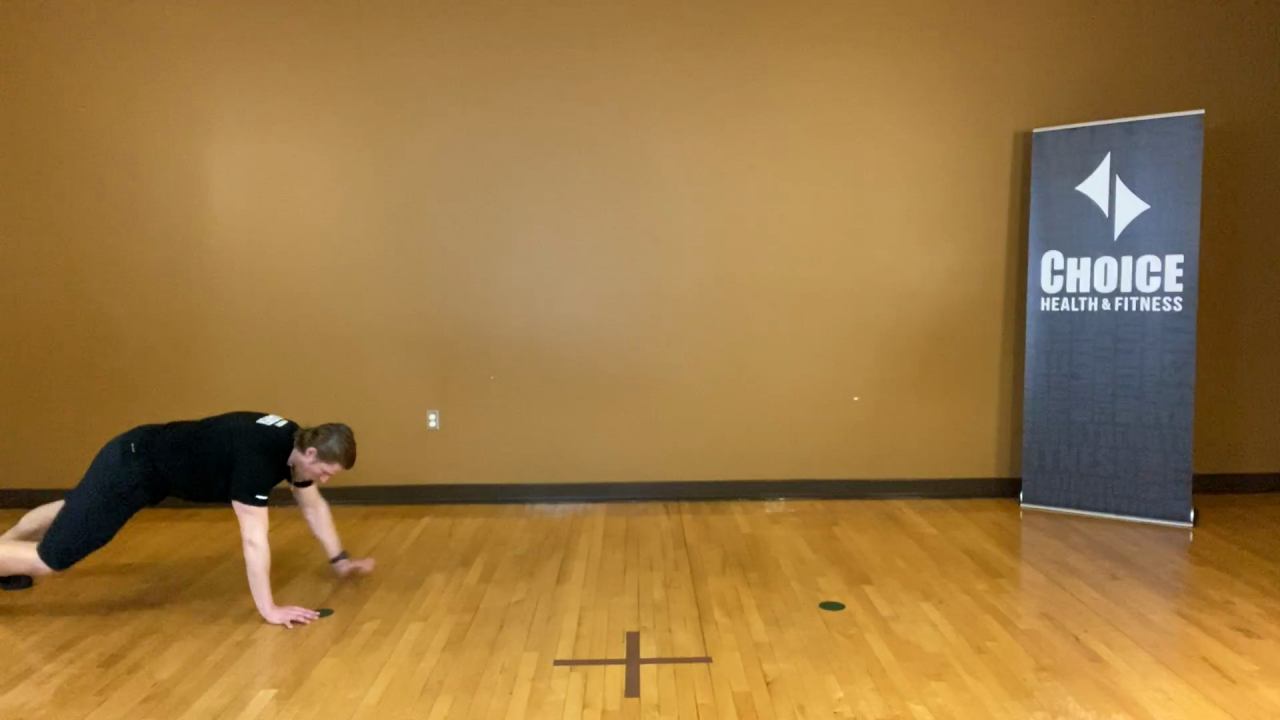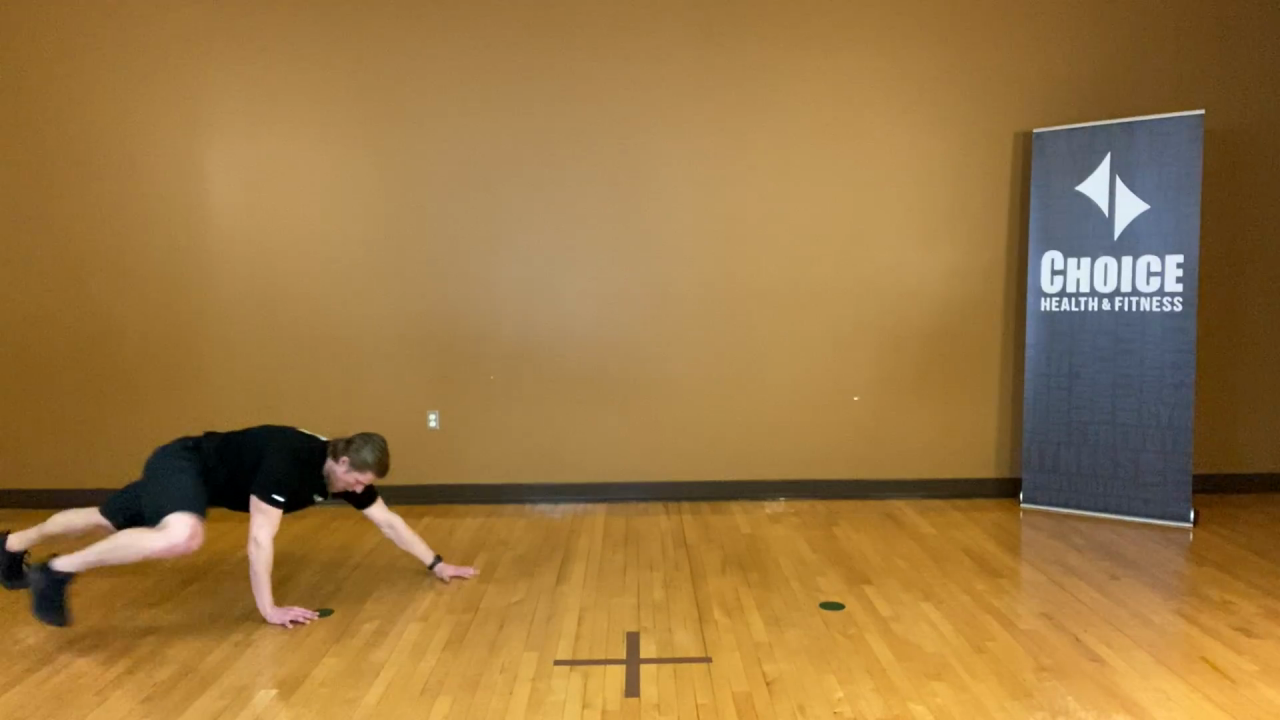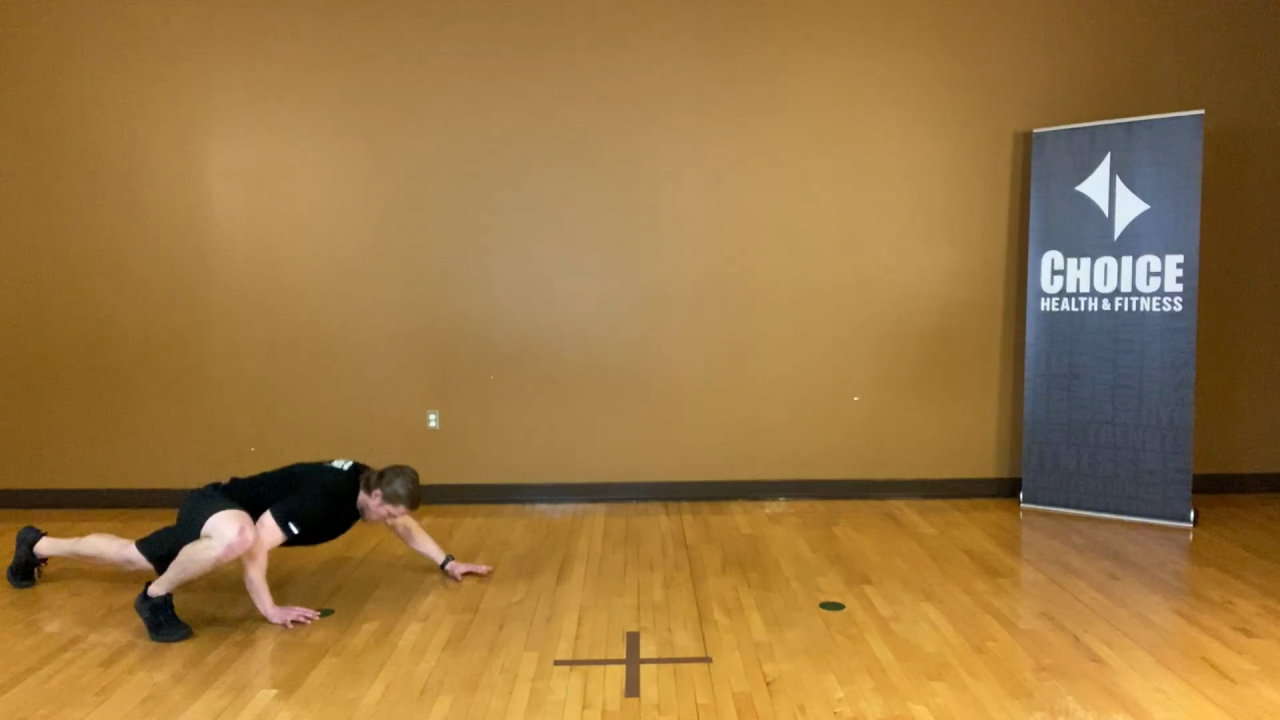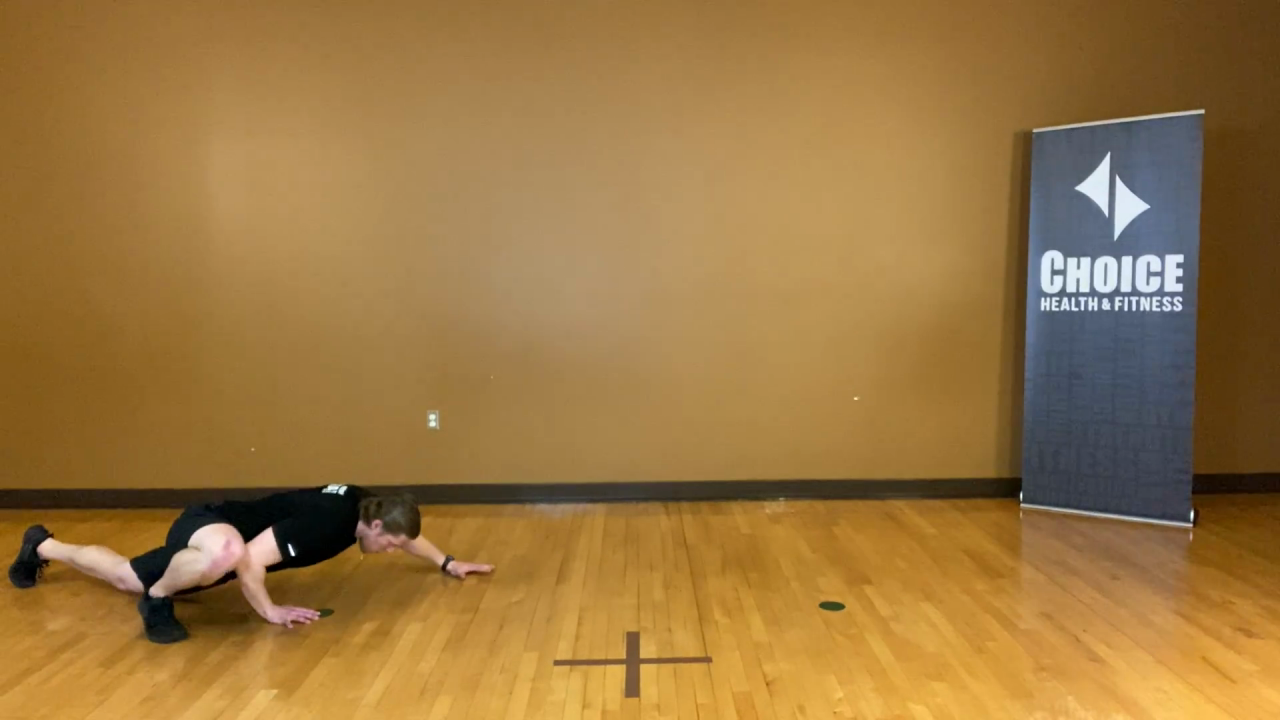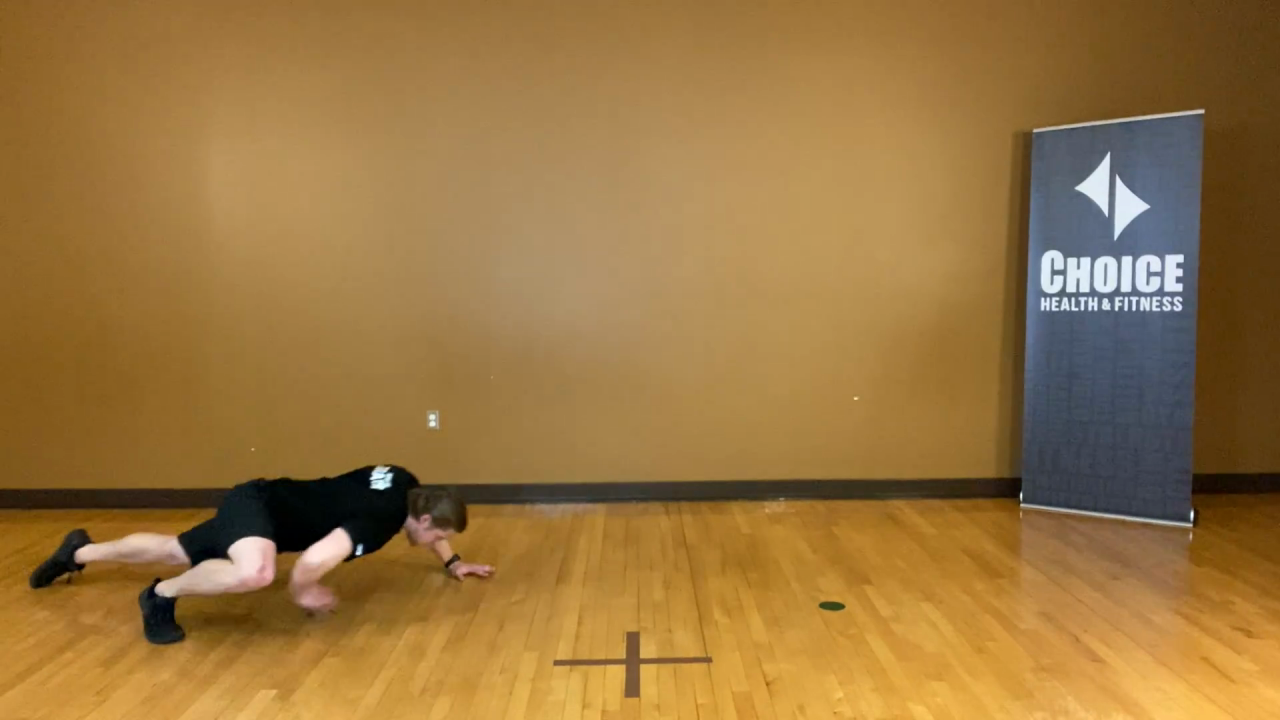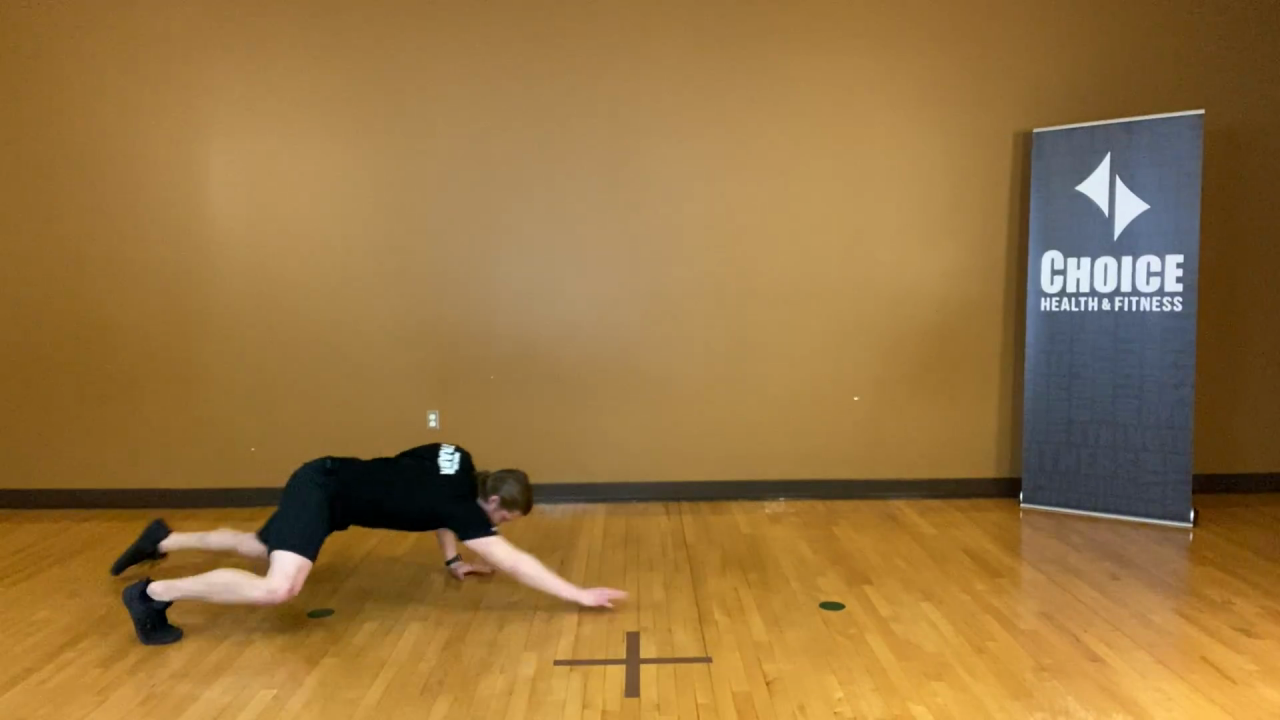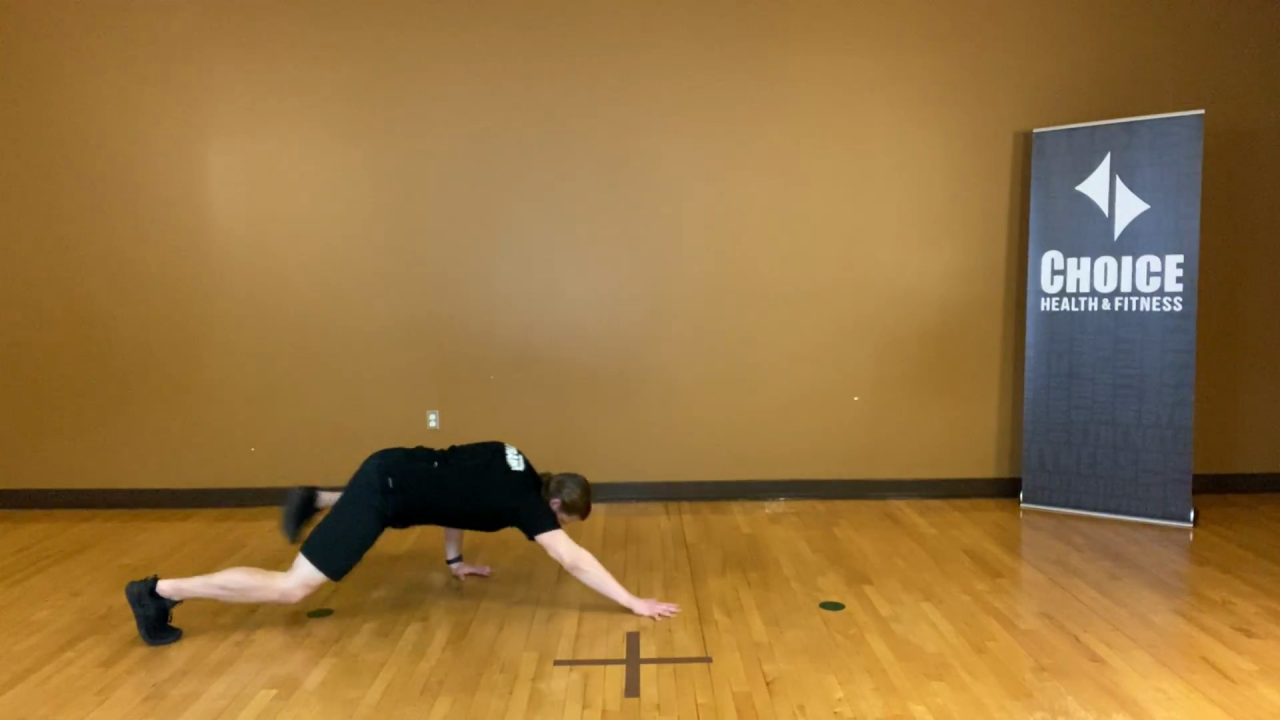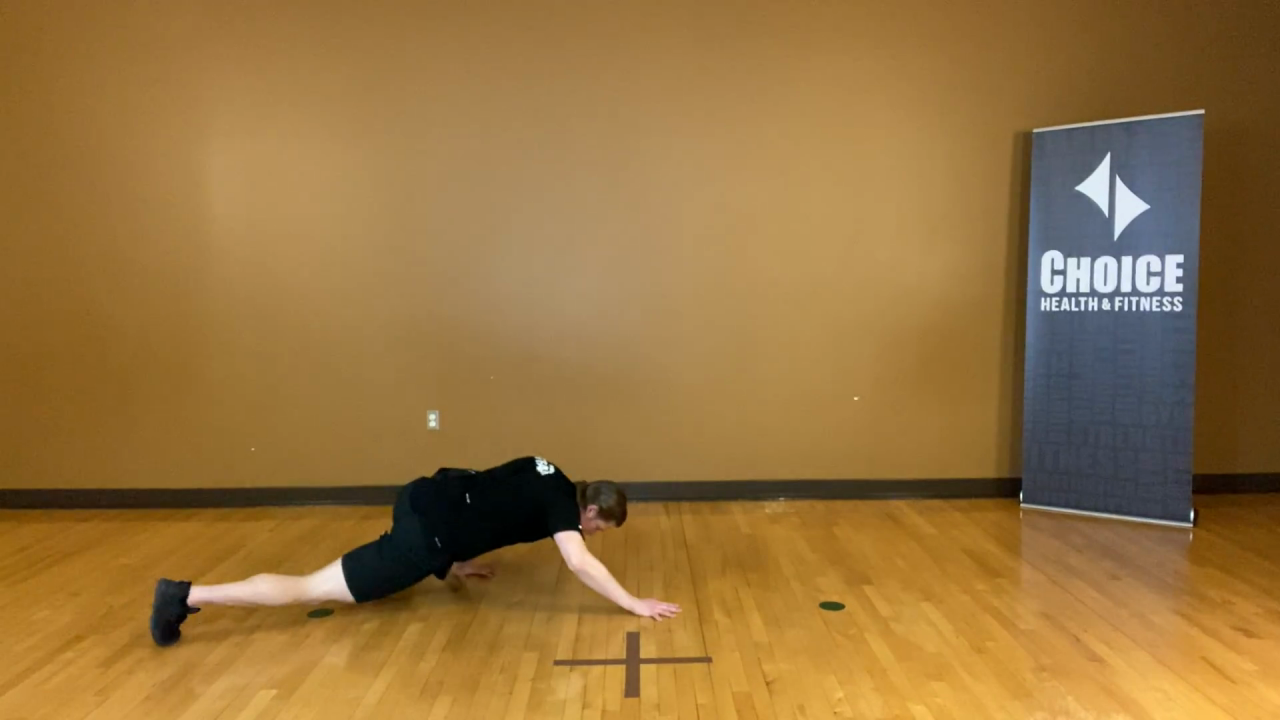
dt=0.4s
person 1, frame 1
left shoulder: (296, 444)
right shoulder: (257, 456)
left elbow: (312, 502)
right elbow: (254, 539)
left wrist: (339, 558)
right wrist: (266, 608)
left hip: (142, 460)
right hip: (131, 466)
left knee: (71, 512)
right knee: (45, 558)
person 1, frame 2
left shoulder: (346, 469)
right shoulder: (289, 462)
left elbow: (386, 518)
right elbow: (260, 538)
left wrist: (436, 563)
right wrist: (269, 609)
left hip: (197, 475)
right hip: (180, 463)
left knee: (107, 521)
right knee: (181, 537)
right ankle: (57, 570)
person 1, frame 3
left shoulder: (365, 484)
right shoulder: (322, 497)
left elbow: (406, 524)
right elbow: (252, 545)
left wrist: (446, 562)
right wrist: (270, 610)
left hip: (220, 517)
right hip: (210, 508)
left knee: (131, 556)
right knee: (237, 535)
left ankle: (36, 546)
right ankle: (156, 599)
person 1, frame 4
left shoulder: (363, 506)
right shoulder: (323, 525)
left elbow: (405, 533)
right elbow: (249, 557)
left wrist: (447, 562)
right wrist: (269, 611)
left hip: (213, 534)
right hip: (203, 527)
left knee: (124, 575)
right knee: (227, 552)
left ankle: (43, 545)
right ankle: (158, 600)
person 1, frame 5
left shoulder: (408, 488)
right shoulder: (376, 519)
left elbow: (411, 524)
right elbow: (312, 561)
left wrist: (451, 562)
right wrist: (303, 594)
left hip: (261, 503)
right hip: (255, 505)
left knee: (172, 551)
right knee: (254, 572)
left ankle: (81, 552)
right ankle: (162, 596)
person 1, frame 6
left shoulder: (459, 461)
right shoulder: (460, 504)
right elbow: (508, 559)
left wrist: (451, 559)
right wrist: (576, 593)
left hip: (323, 480)
right hip: (320, 492)
left knee: (258, 547)
right knee: (277, 588)
left ankle: (163, 542)
right ankle: (152, 594)
person 1, frame 7
left shoulder: (512, 464)
right shoulder: (527, 501)
right elbow: (571, 558)
left wrist: (455, 561)
right wrist: (632, 602)
left hip: (389, 465)
right hip: (385, 493)
right knee: (292, 586)
left ankle: (315, 501)
right ankle: (157, 590)
person 1, frame 8
left shoulder: (544, 472)
right shoulder: (561, 501)
right elbow: (579, 563)
left wrist: (460, 559)
right wrist: (633, 603)
left hip: (422, 495)
right hip: (425, 540)
right knee: (313, 589)
left ankle: (390, 542)
right ankle: (186, 596)
